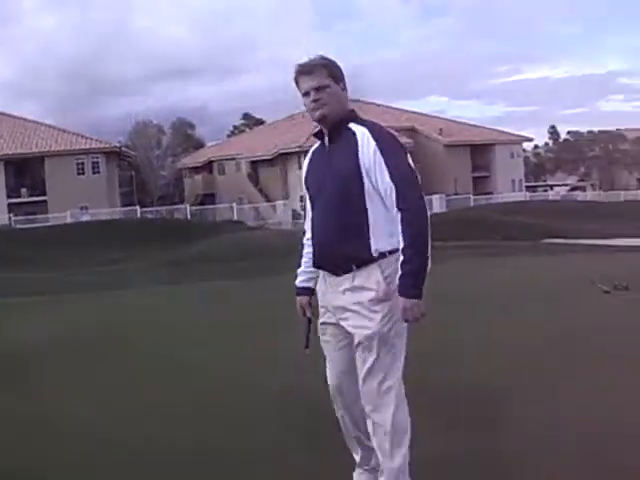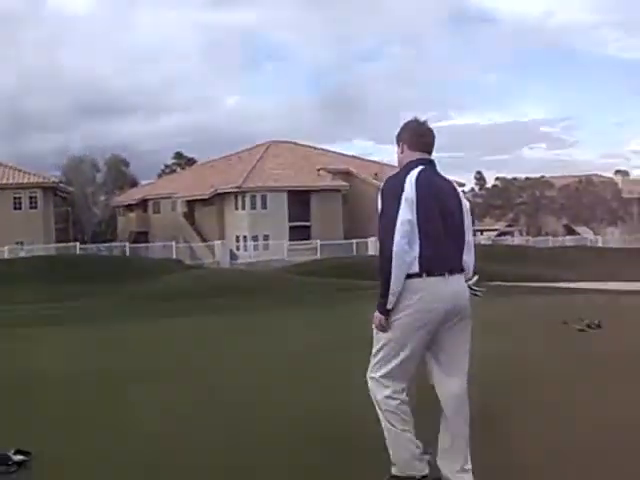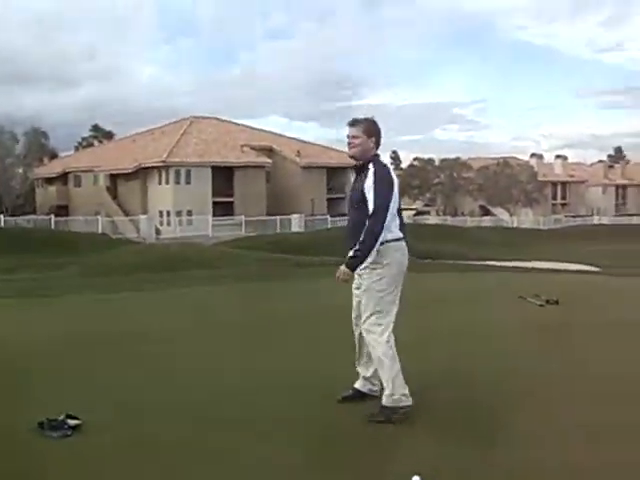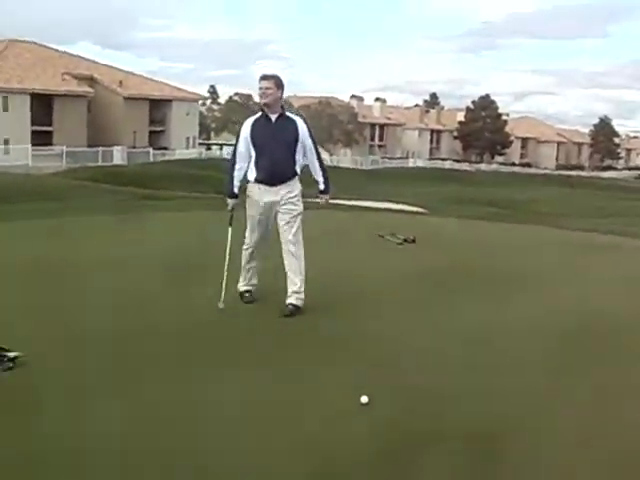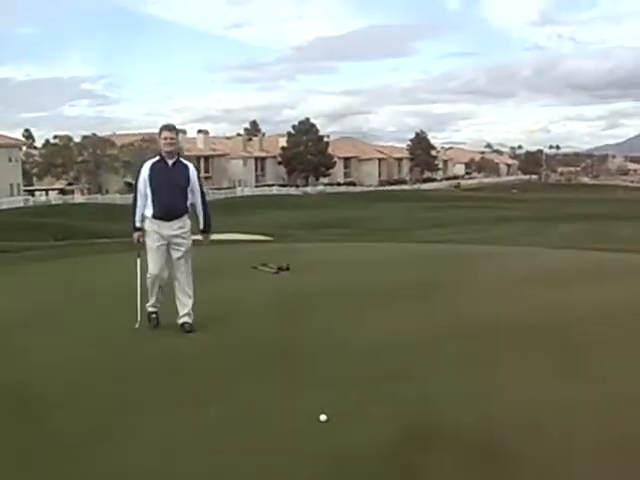
dt=1s
person 1, frame 1
left shoulder: (373, 140)
right shoulder: (313, 156)
left elbow: (410, 210)
left wrist: (410, 285)
right wrist: (305, 284)
left hip: (375, 283)
right hip: (331, 287)
left knee: (380, 391)
right knee: (341, 387)
person 1, frame 2
left shoulder: (399, 182)
right shoulder: (451, 189)
left elbow: (395, 245)
right elbow: (467, 247)
left wrist: (385, 303)
left hip: (417, 291)
right hip: (456, 290)
left knee: (384, 380)
right knee: (453, 383)
person 1, frame 3
left shoulder: (379, 174)
right shoulder: (359, 176)
left elbow: (378, 221)
left wrist: (354, 261)
right wrist: (353, 259)
left hip: (383, 257)
right hip: (366, 262)
left knee: (375, 326)
right knee: (363, 325)
left ankle: (396, 399)
right ankle: (367, 383)
person 1, frame 4
left shoulder: (297, 123)
right shoulder: (250, 126)
left elbow: (311, 154)
right elbow: (239, 160)
left wrist: (324, 186)
right wrist: (233, 192)
left hip: (289, 191)
right hip: (258, 191)
left knee: (292, 244)
right knee: (252, 243)
left ankle: (295, 297)
right ankle: (247, 285)
person 1, frame 5
left shoulder: (188, 168)
right shoulder: (148, 167)
left elbow: (198, 197)
right elbow: (139, 197)
left wrist: (205, 227)
right wrist: (137, 226)
left hip: (181, 226)
right hip: (154, 226)
left knee: (183, 273)
right knee: (155, 272)
left ankle: (186, 317)
right ankle: (152, 307)
